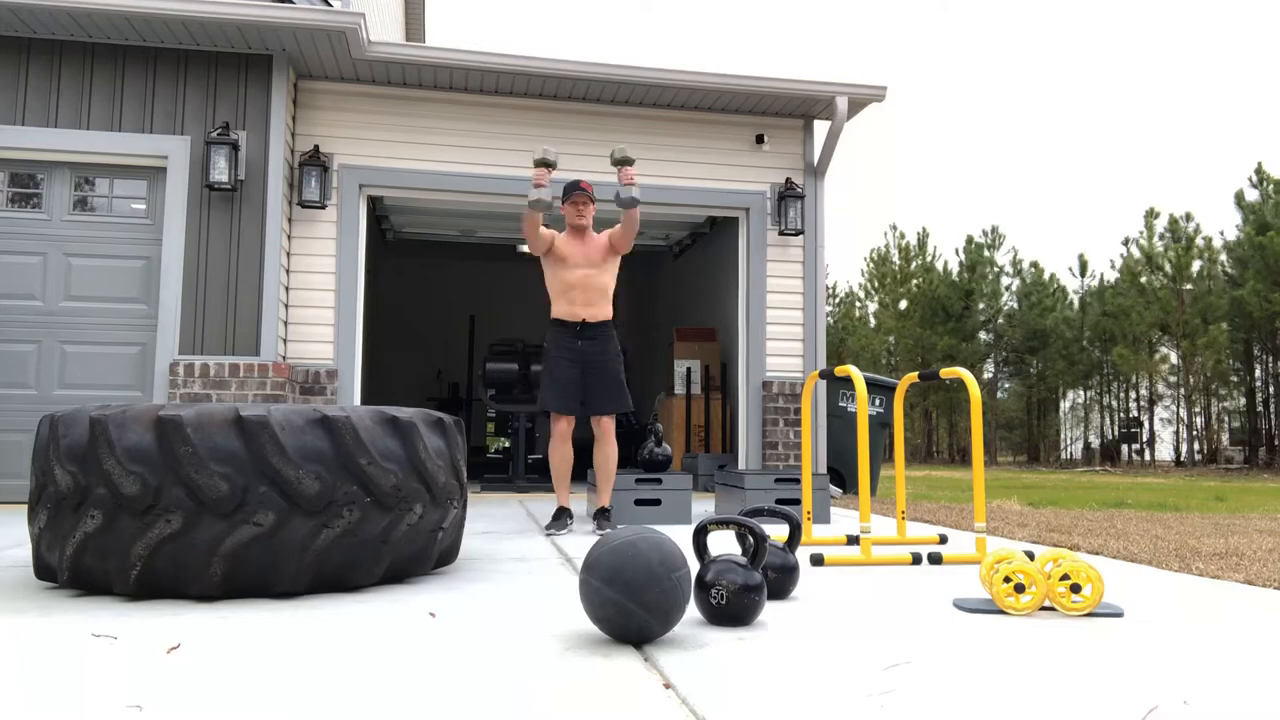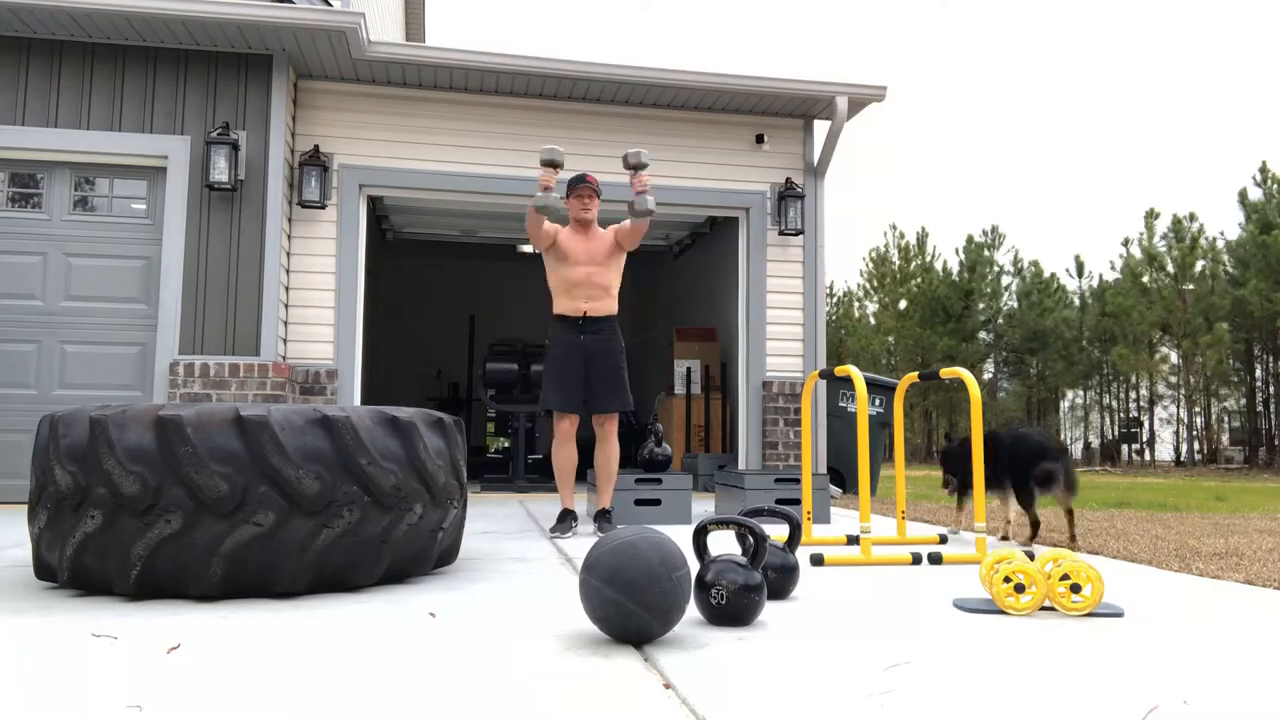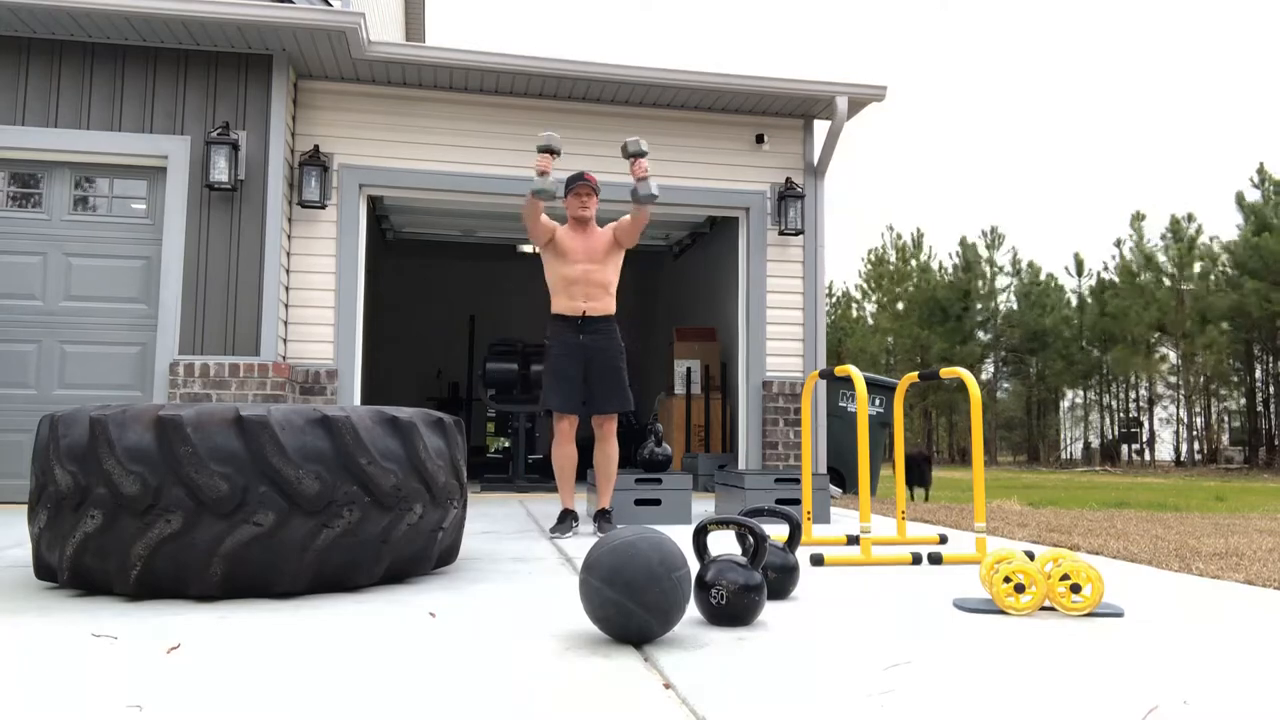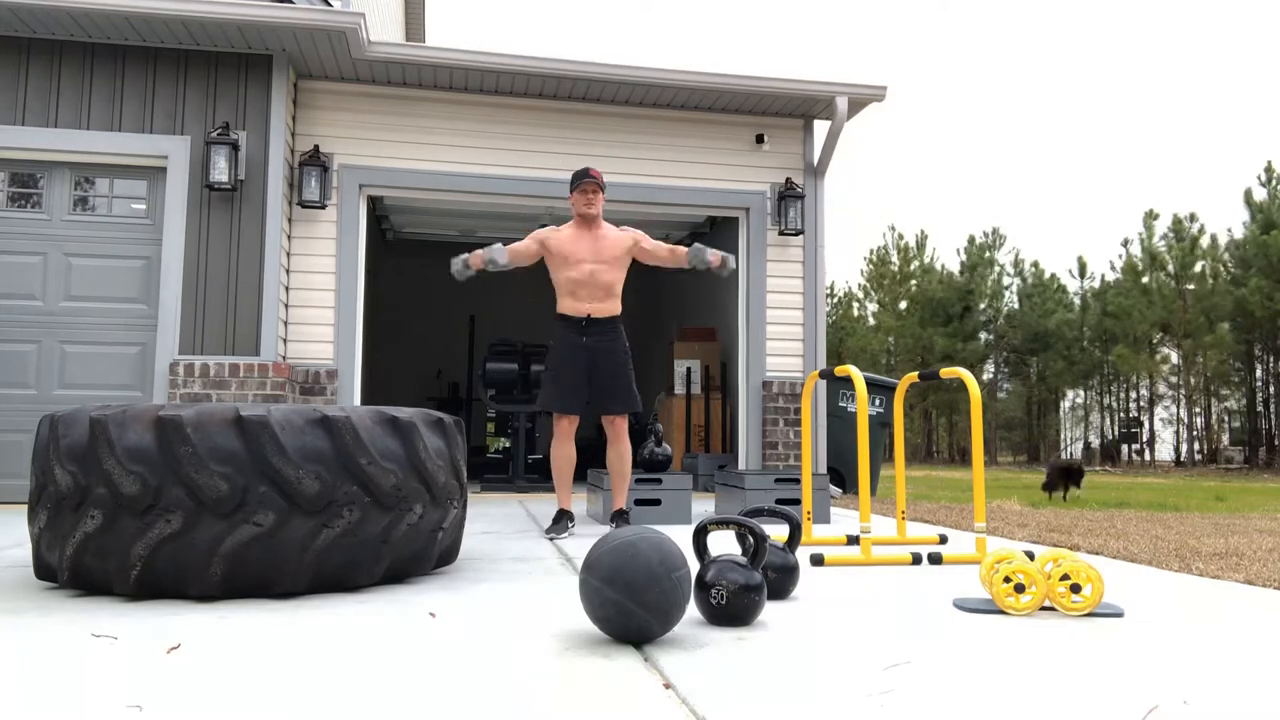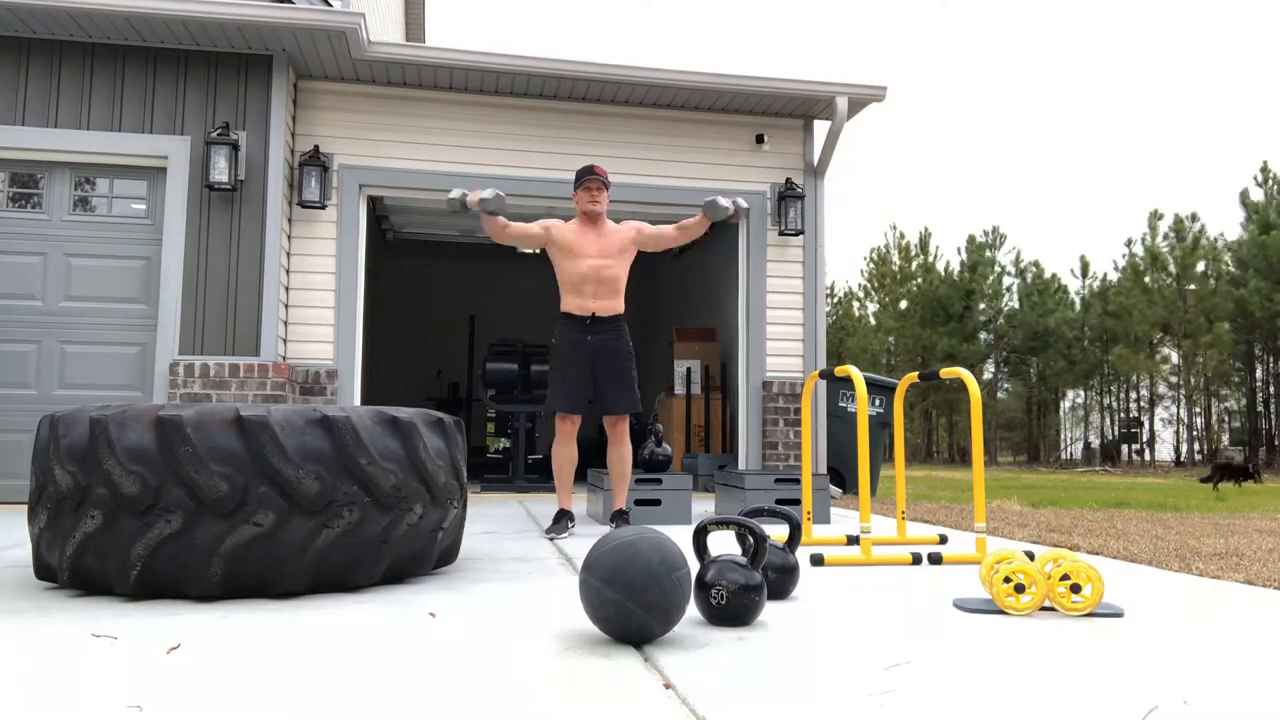
dt=0.3s
person 1, frame 1
left shoulder: (612, 243)
right shoulder: (550, 243)
left elbow: (631, 227)
right elbow: (530, 231)
left hip: (602, 338)
right hip: (563, 338)
left knee: (605, 426)
right knee: (561, 426)
left ankle: (603, 509)
right ankle: (563, 509)
person 1, frame 2
left shoulder: (617, 238)
right shoulder: (553, 236)
left elbow: (638, 228)
right elbow: (534, 228)
left wrist: (641, 197)
right wrist: (542, 194)
left hip: (605, 334)
right hip: (564, 334)
left knee: (607, 426)
right knee: (564, 425)
left ankle: (604, 511)
right ankle: (567, 511)
person 1, frame 3
left shoulder: (616, 236)
right shoulder: (550, 235)
left elbow: (640, 219)
right elbow: (531, 217)
left hip: (604, 335)
right hip: (562, 334)
left knee: (606, 427)
right knee: (563, 426)
left ankle: (604, 511)
right ankle: (567, 511)
person 1, frame 4
left shoulder: (625, 238)
right shoulder: (551, 237)
left elbow: (665, 253)
right elbow: (511, 254)
left wrist: (701, 256)
right wrist: (482, 258)
left hip: (609, 333)
right hip: (570, 333)
left knee: (617, 426)
right knee: (563, 425)
left ankle: (619, 511)
right ankle: (564, 512)
person 1, frame 5
left shoulder: (630, 233)
right shoulder: (554, 232)
left elbow: (679, 235)
right elbow: (503, 233)
left wrist: (707, 216)
right wrist: (485, 210)
left hip: (613, 333)
right hip: (571, 332)
left knee: (618, 426)
right knee: (566, 424)
left ankle: (620, 512)
right ankle: (564, 512)
